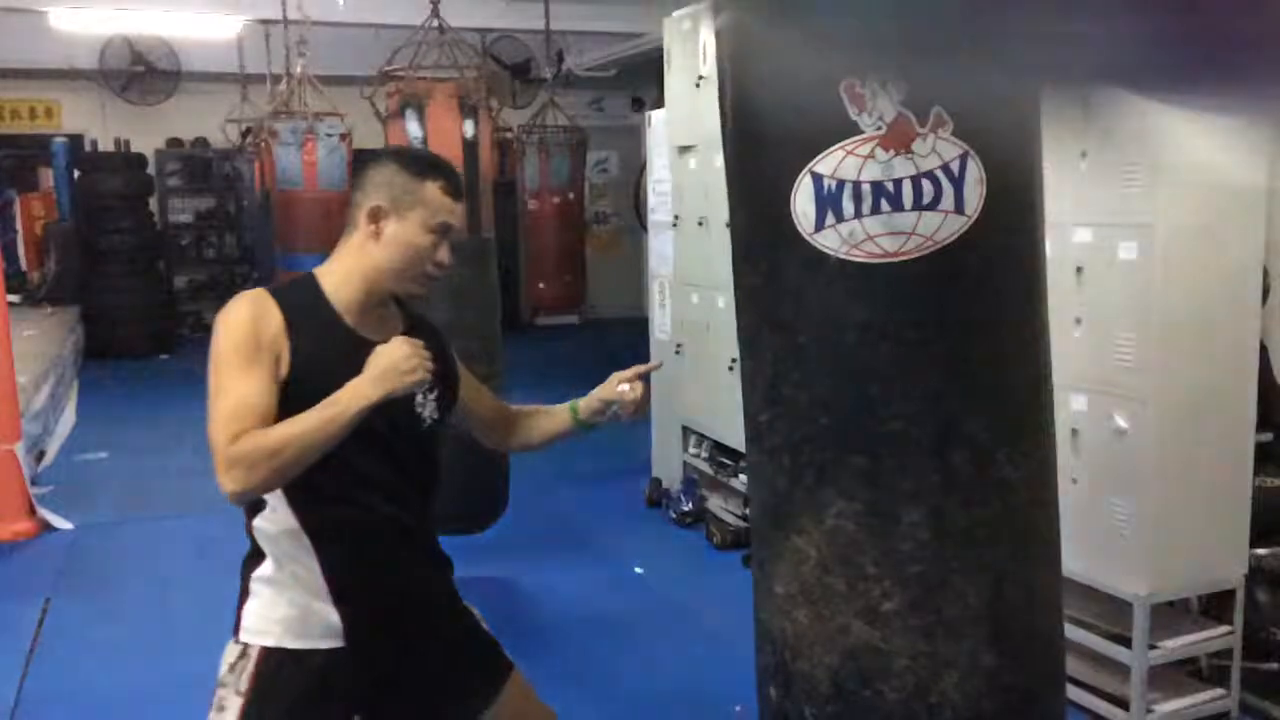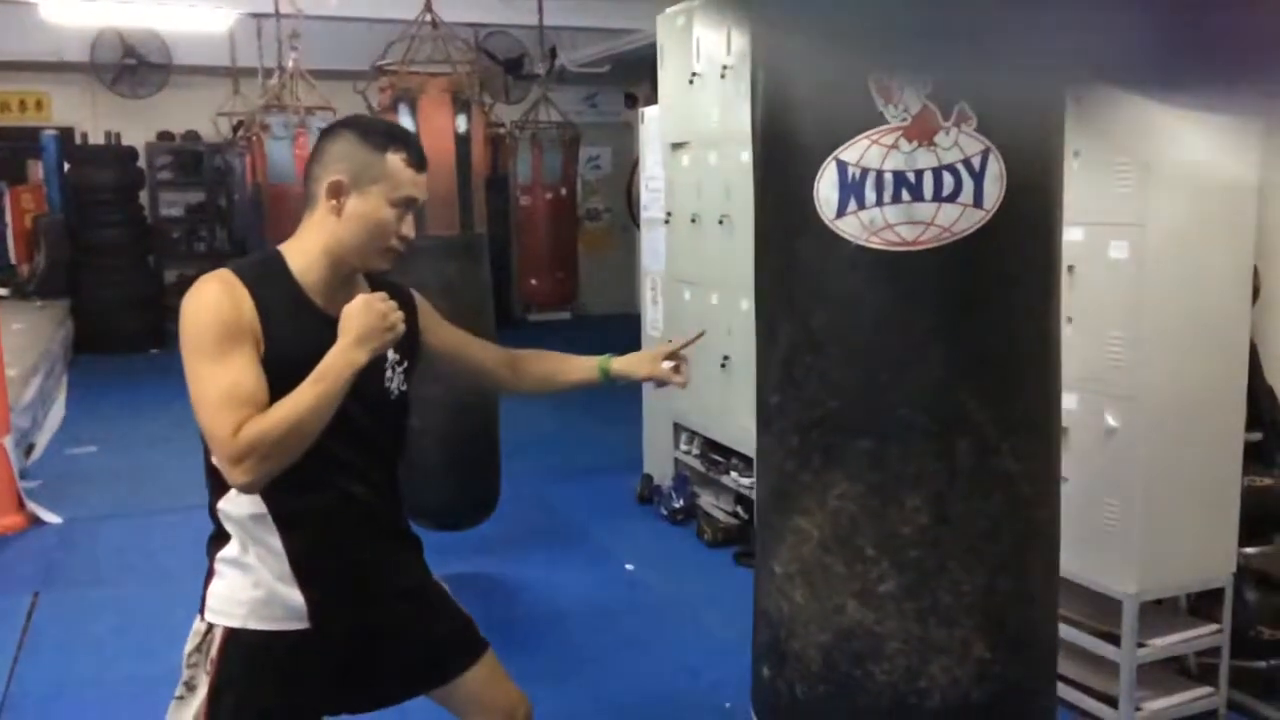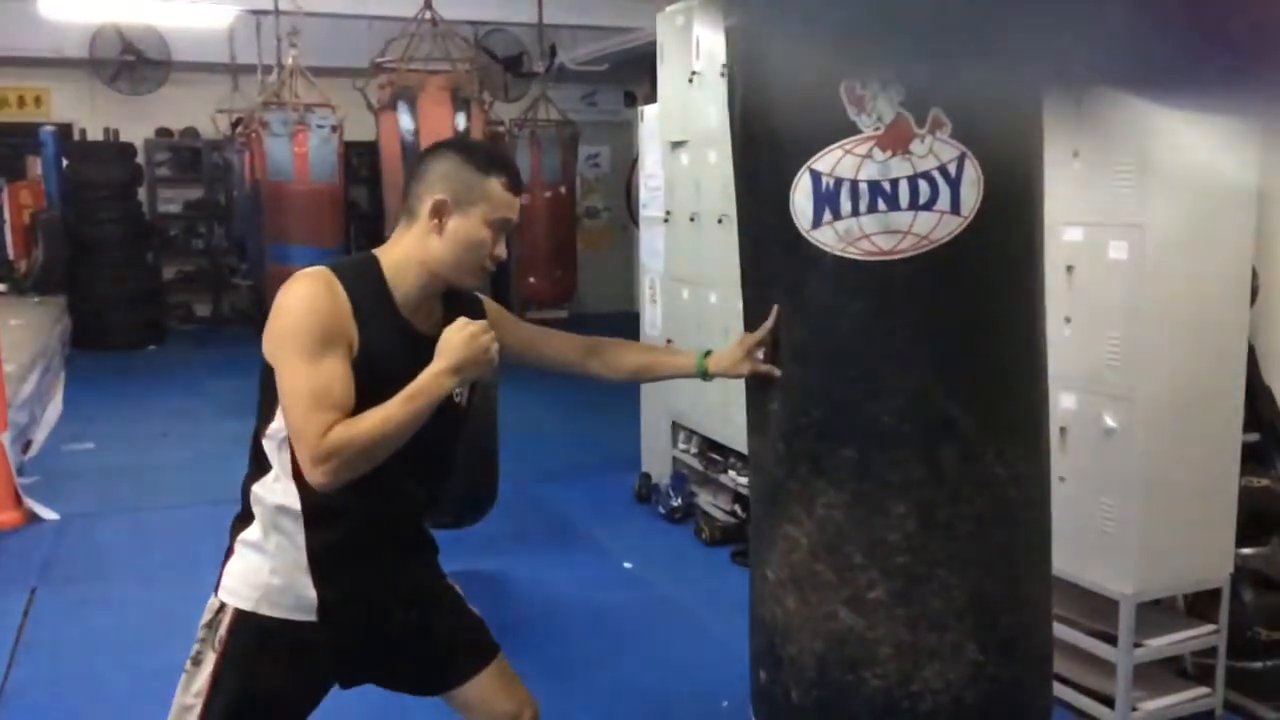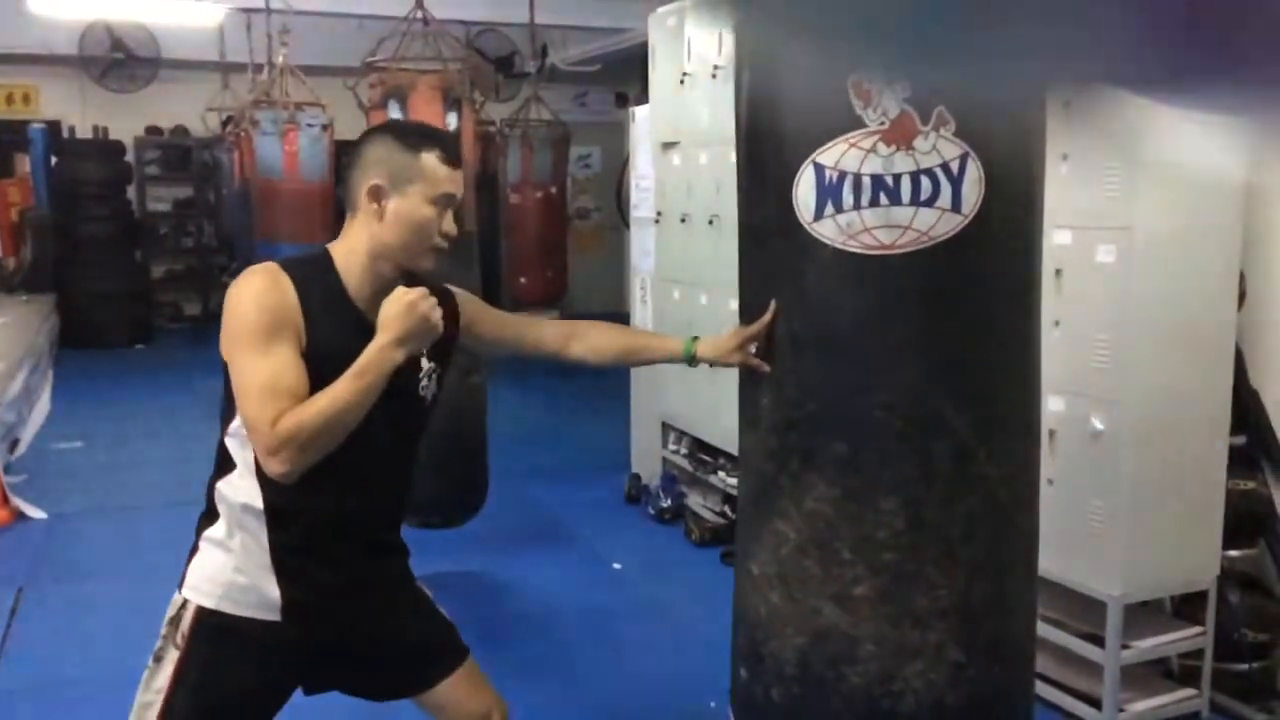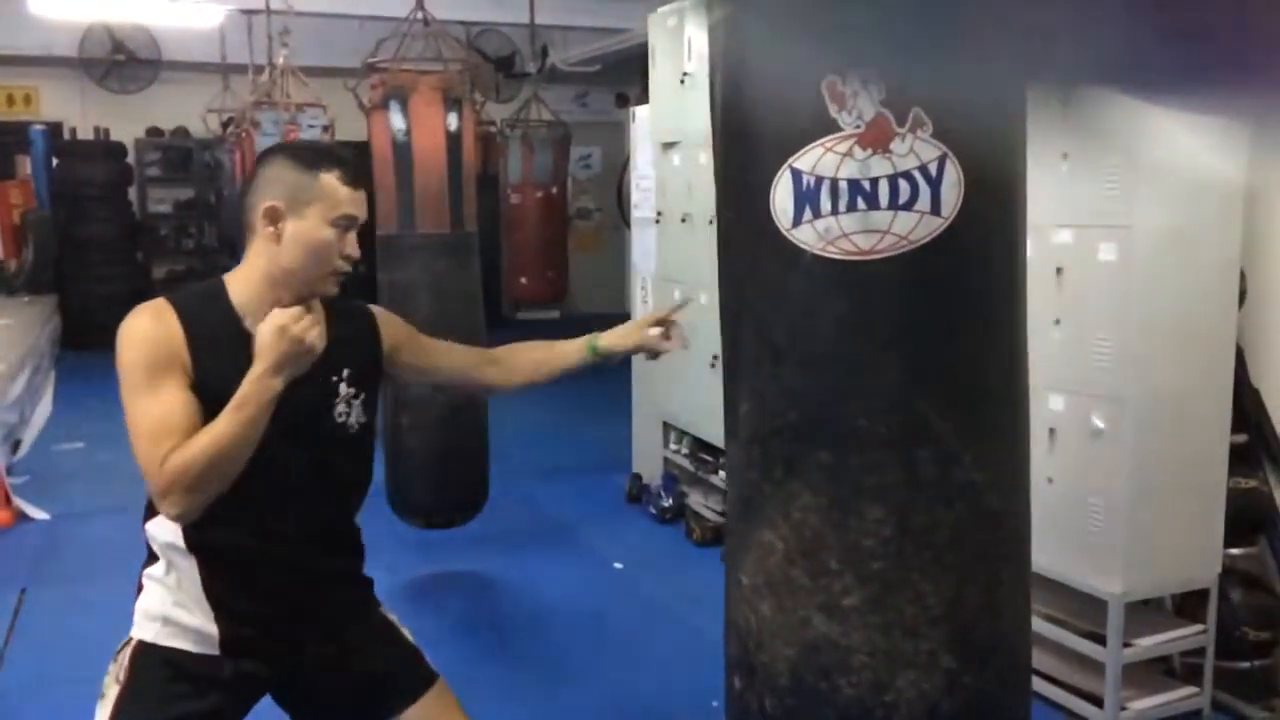
dt=1s
person 1, frame 1
left shoulder: (422, 340)
right shoulder: (260, 317)
left elbow: (502, 428)
right elbow: (238, 473)
left wrist: (587, 409)
right wrist: (367, 387)
left hip: (417, 600)
right hip: (300, 623)
person 1, frame 2
left shoulder: (397, 305)
right shoulder: (225, 299)
left elbow: (505, 367)
right elbow: (245, 462)
left wrist: (618, 366)
right wrist: (350, 351)
left hip: (386, 575)
right hip: (269, 604)
person 1, frame 3
left shoulder: (468, 314)
right shoulder: (318, 298)
left elbow: (590, 355)
right elbow: (324, 462)
left wrist: (709, 363)
right wrist: (445, 373)
left hip: (400, 569)
right hip: (284, 587)
person 1, frame 4
left shoulder: (440, 307)
right shoulder: (268, 293)
left elbow: (572, 339)
right elbow: (282, 452)
left wrist: (697, 349)
right wrist: (390, 346)
left hip: (370, 574)
right hip: (249, 589)
person 1, frame 5
left shoulder: (365, 330)
right shoulder: (161, 329)
left elbow: (489, 368)
right elbow: (179, 493)
left wrist: (607, 342)
right wrist: (270, 374)
left hip: (332, 608)
right hip: (196, 626)
